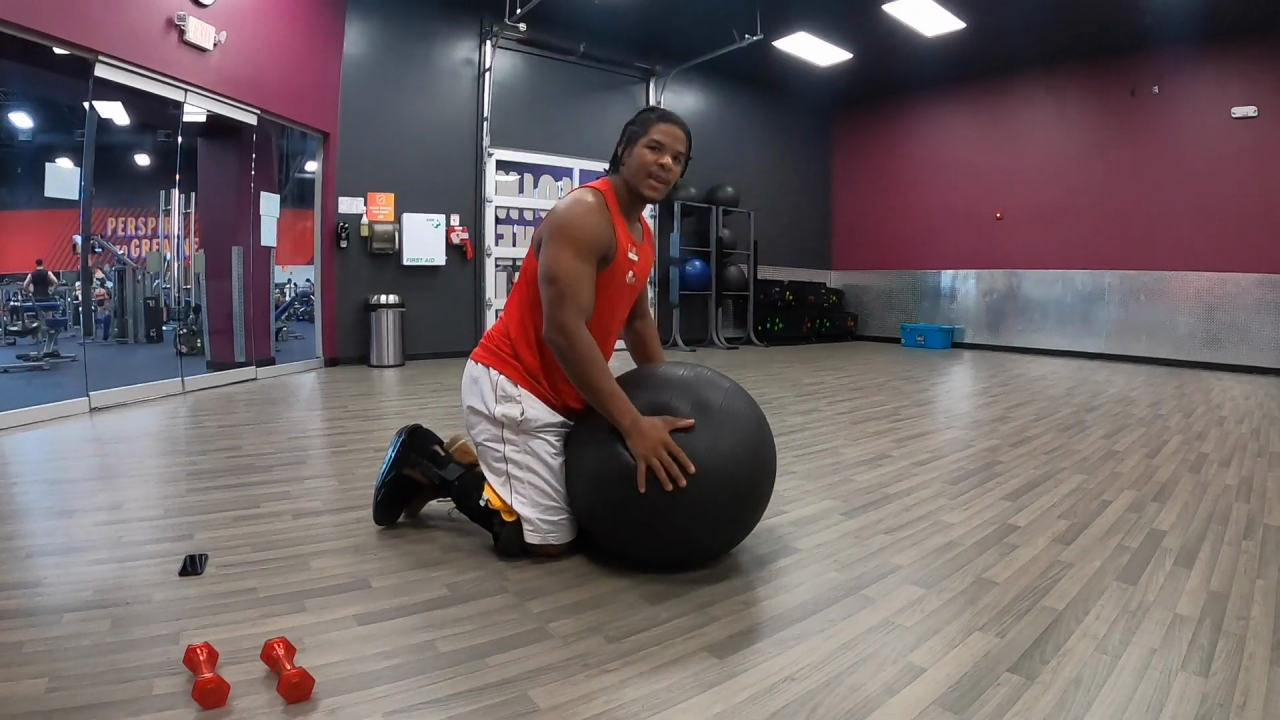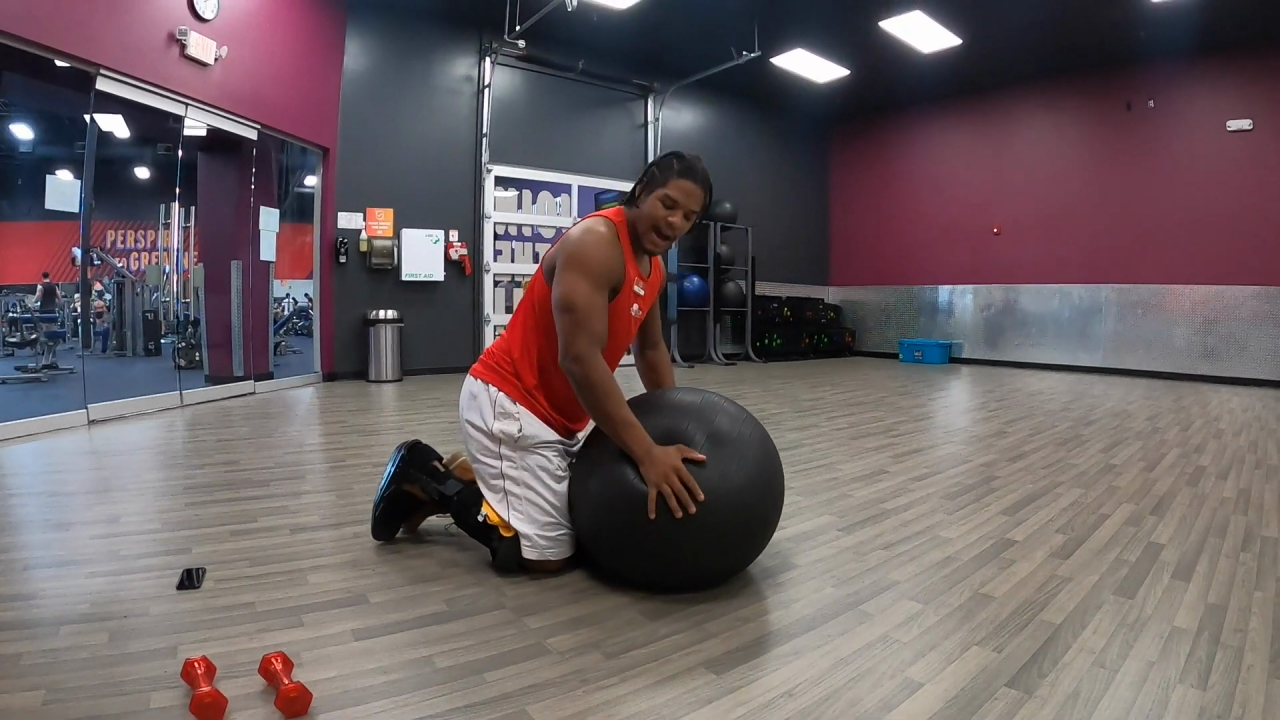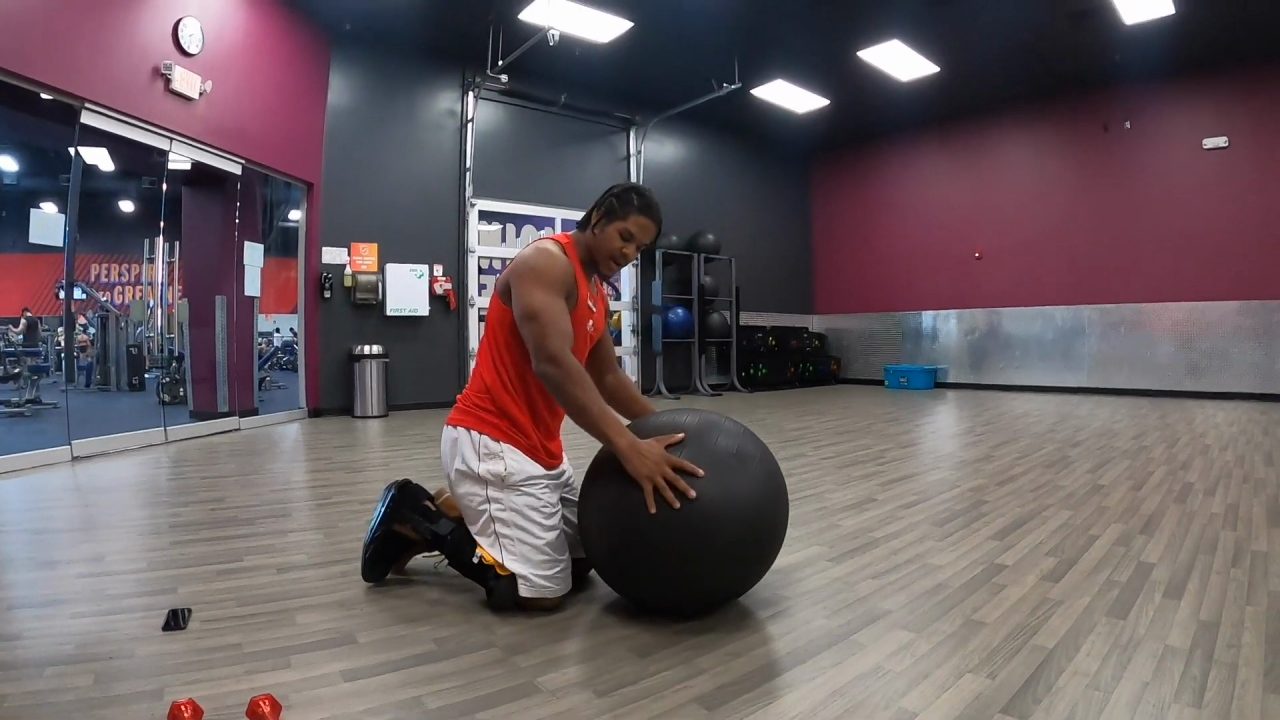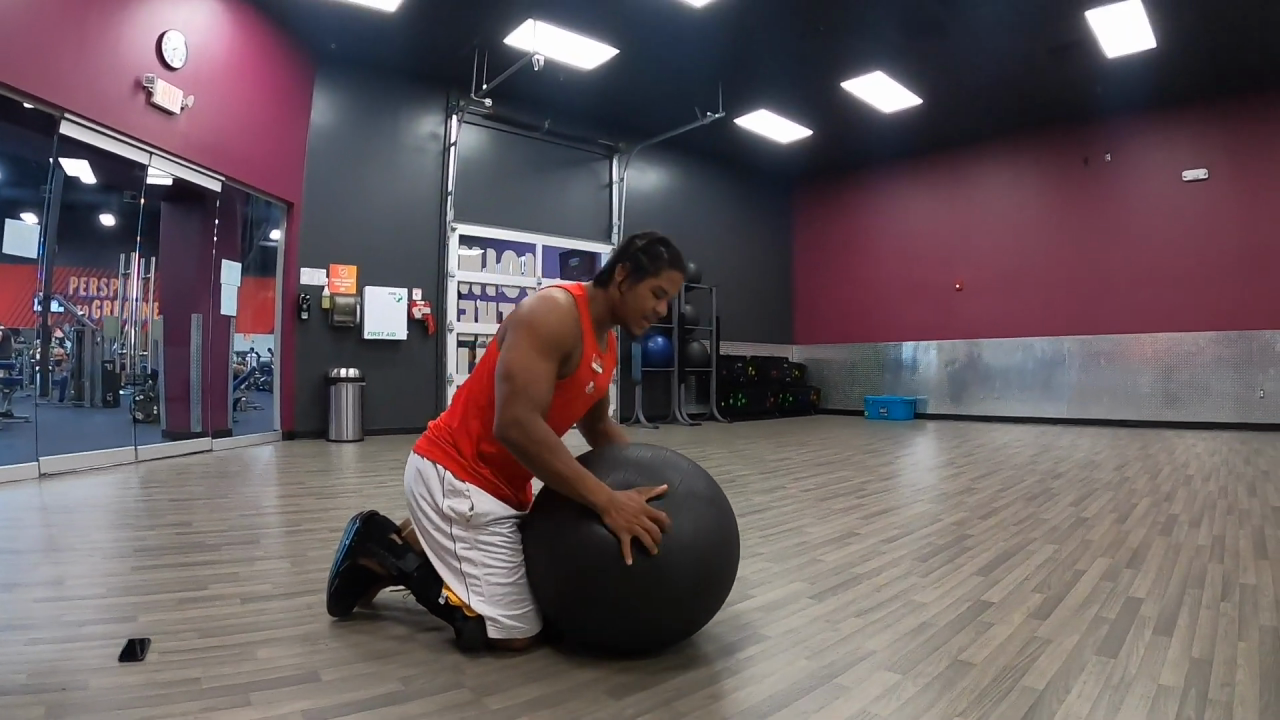
dt=0.7s
person 1, frame 1
left shoulder: (643, 234)
right shoulder: (583, 213)
left elbow: (636, 320)
right elbow: (563, 329)
right wrist: (633, 424)
left hip: (561, 393)
right hip: (513, 384)
right knee: (548, 537)
left ankle: (464, 462)
right ankle: (430, 463)
person 1, frame 2
left shoulder: (653, 268)
right shoulder: (594, 242)
left elbow: (651, 349)
right elbow: (579, 359)
right wrist: (647, 453)
left hip: (558, 412)
right hip: (510, 401)
right knee: (545, 554)
left ankle: (464, 477)
right ankle: (429, 480)
person 1, frame 3
left shoulder: (596, 292)
right shoulder: (545, 261)
left elbow: (608, 376)
right elbow: (552, 363)
right wrist: (627, 446)
left hip: (538, 445)
right hip: (492, 441)
left knee: (578, 563)
right knee: (542, 591)
left ankle: (451, 514)
right ankle: (420, 520)
person 1, frame 4
left shoulder: (606, 341)
right shoulder: (555, 312)
left elbow: (597, 423)
right elbow: (515, 425)
left wrist: (649, 479)
right wrist: (607, 500)
left hip: (498, 483)
right hip: (455, 477)
right knee: (515, 632)
left ankle: (411, 544)
right ankle: (384, 554)
